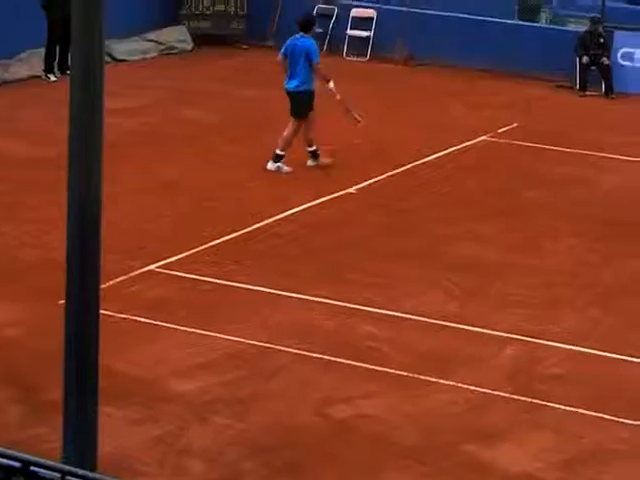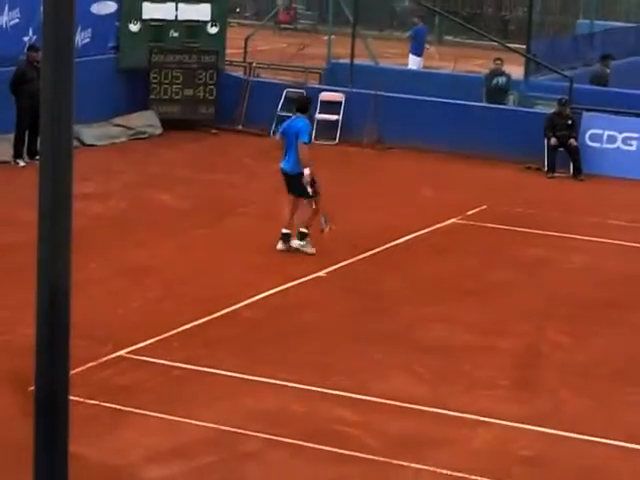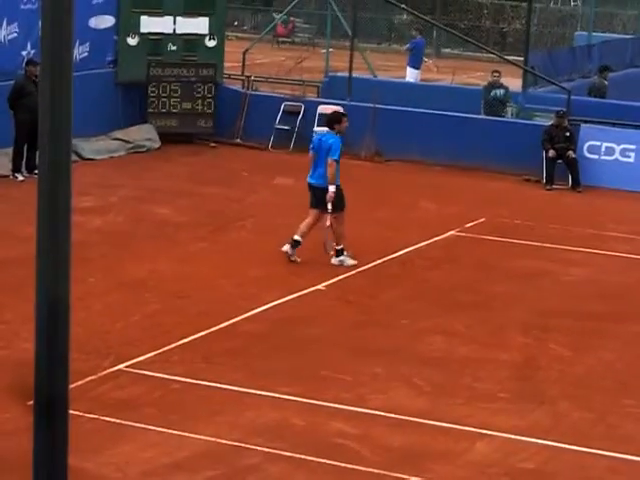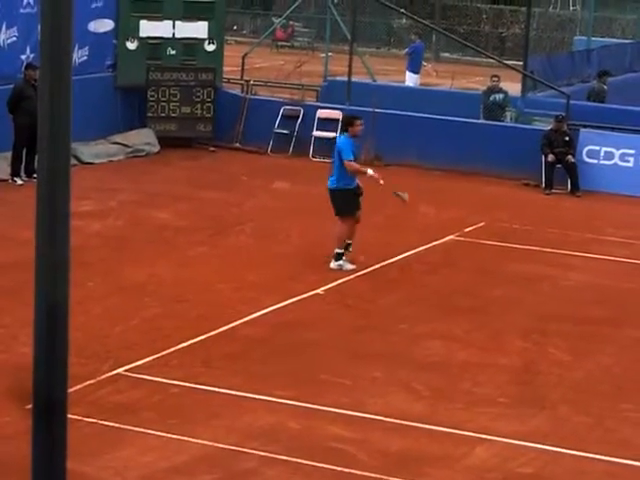
dt=0.4s
person 1, frame 1
left shoulder: (291, 41)
right shoulder: (310, 44)
left elbow: (280, 59)
right elbow: (317, 68)
right wrist: (329, 82)
left hip: (292, 86)
right hip: (302, 90)
left knee: (309, 121)
right knee: (295, 125)
left ankle: (314, 156)
right ankle: (276, 161)
person 1, frame 2
left shoulder: (288, 122)
right shoulder: (304, 124)
left elbow: (279, 138)
right elbow: (302, 147)
right wrist: (307, 170)
left hip: (286, 168)
right hip: (298, 171)
left knee: (293, 204)
right knee: (314, 204)
left ankle: (285, 240)
right ankle: (301, 238)
person 1, frame 3
left shoulder: (319, 137)
right shoulder: (336, 141)
left elbow: (312, 156)
right elbow: (331, 164)
right wrist: (332, 188)
left hip: (314, 182)
right hip: (327, 185)
left knee: (313, 217)
right knee: (338, 219)
left ankle: (292, 245)
right ankle: (339, 255)
person 1, frame 4
left shoulder: (347, 140)
right shoulder: (345, 142)
right elbow: (349, 166)
left wrist: (355, 181)
right wrist: (369, 172)
left hip: (347, 185)
right hip: (340, 187)
left knee: (356, 218)
right knee: (345, 222)
left ankle: (346, 249)
right ankle: (338, 259)
